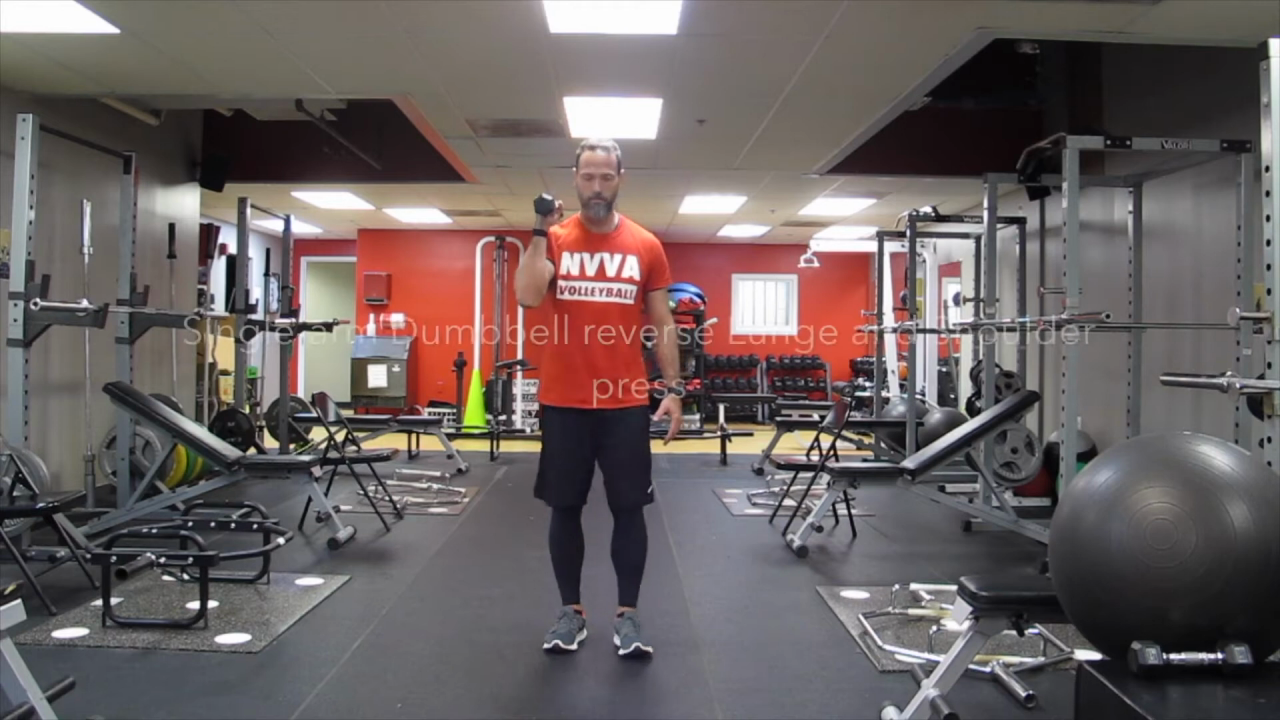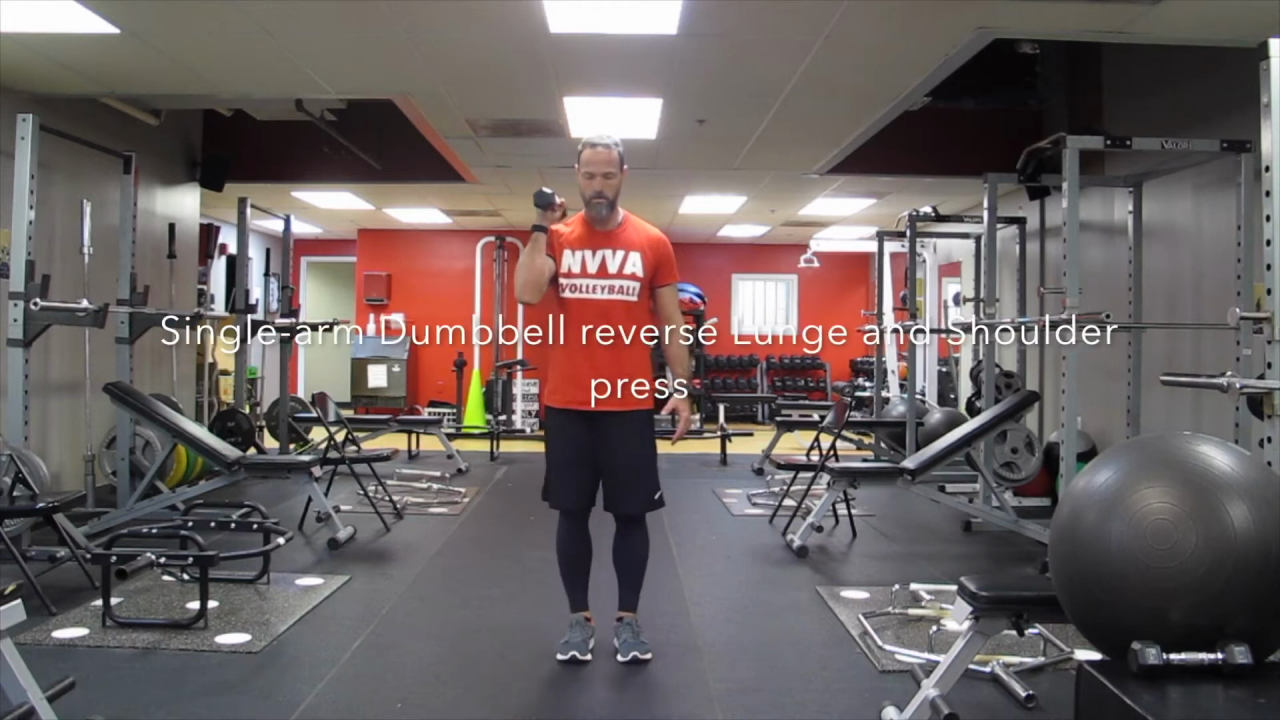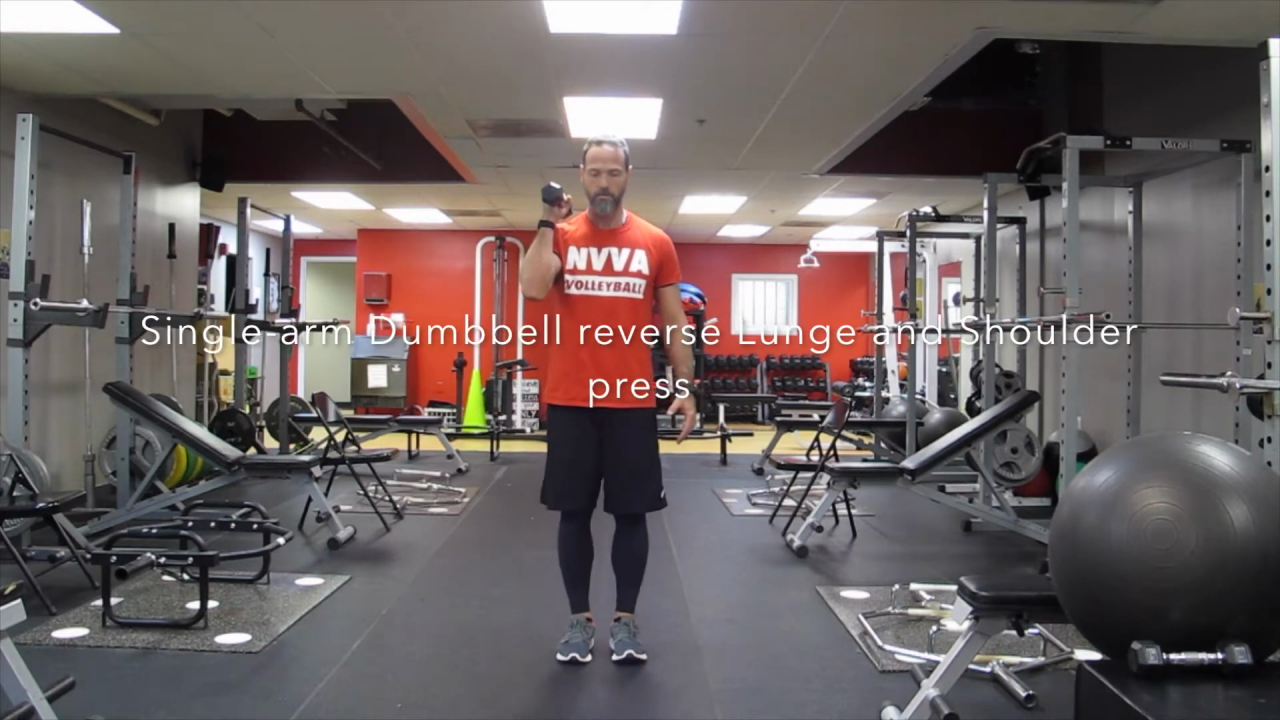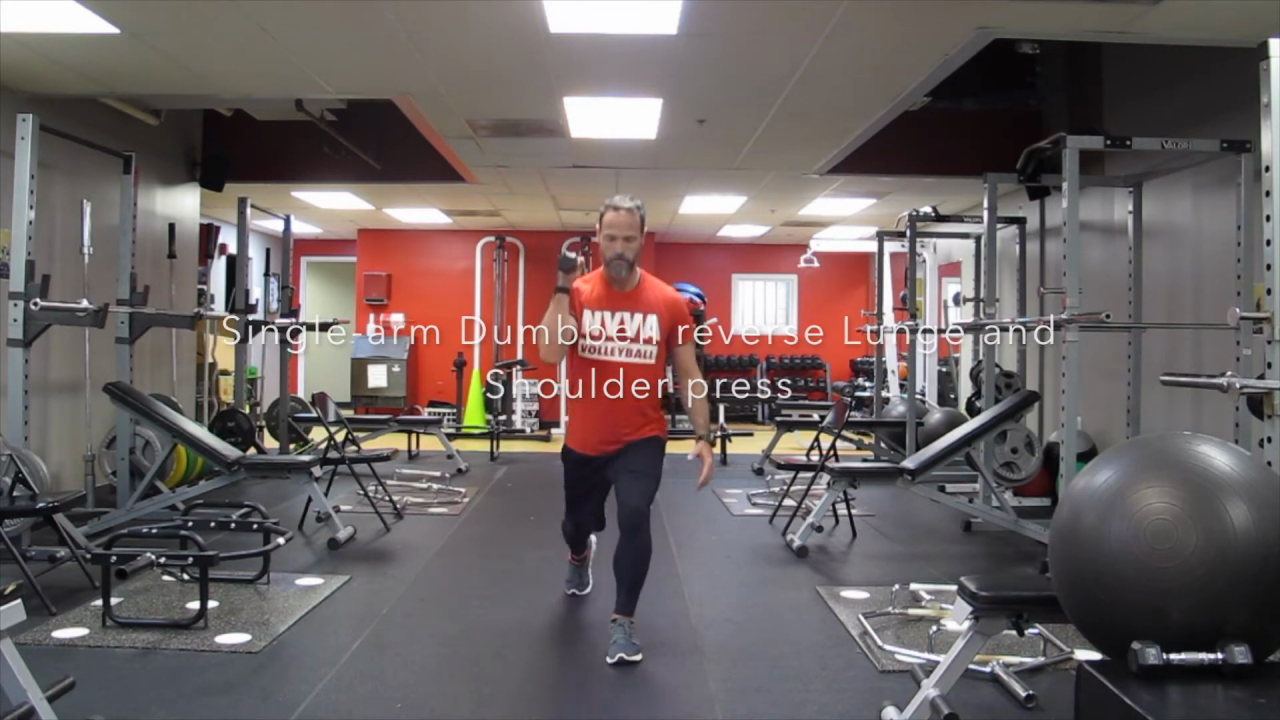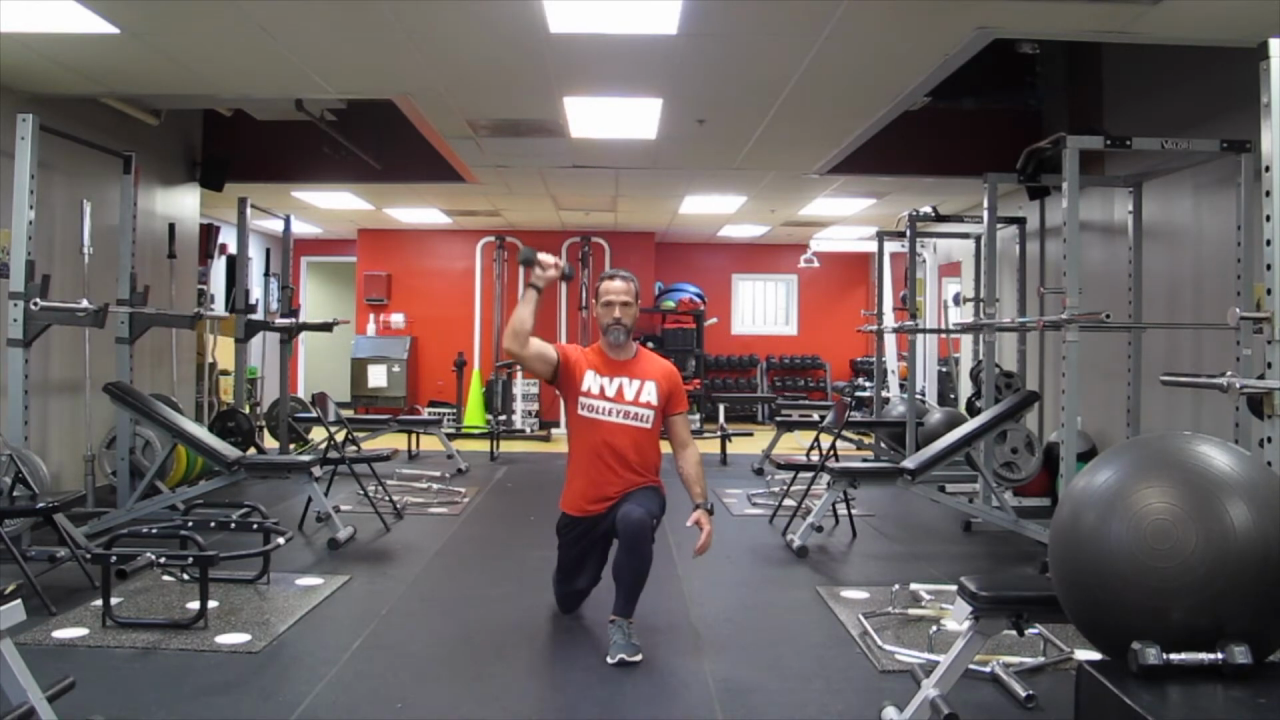
dt=1s
person 1, frame 1
left shoulder: (646, 247)
right shoulder: (553, 239)
left elbow: (662, 324)
right elbow: (528, 296)
left wrist: (673, 389)
right wrist: (542, 230)
left hip: (626, 401)
right hip: (564, 400)
left knee: (629, 507)
right knee: (565, 507)
left ankle: (627, 614)
right ankle: (571, 611)
person 1, frame 2
left shoulder: (652, 243)
right shoulder: (556, 238)
left elbow: (672, 322)
right elbow: (527, 294)
left wrist: (682, 389)
right wrist: (542, 227)
left hip: (630, 403)
right hip: (568, 403)
left knee: (631, 513)
right knee: (571, 512)
left ankle: (628, 619)
right ankle: (580, 618)
person 1, frame 3
left shoulder: (655, 243)
right shoulder: (559, 235)
left elbow: (674, 322)
right elbow: (533, 289)
left wrist: (685, 388)
right wrist: (549, 223)
left hip: (633, 401)
right hip: (570, 400)
left knee: (631, 512)
right knee: (573, 512)
left ankle: (625, 620)
right ankle: (580, 619)
person 1, frame 4
left shoulder: (668, 301)
right shoulder: (577, 293)
left elbow: (689, 374)
right elbow: (549, 352)
left wrist: (703, 436)
right wrist: (563, 288)
left hip: (641, 438)
right hip: (585, 441)
left knee: (634, 516)
right knee: (578, 524)
left ankle: (623, 621)
right ankle: (581, 555)
person 1, frame 5
left shoulder: (664, 373)
right shoulder: (573, 361)
left elbow: (684, 447)
right elbow: (514, 347)
left wrist: (701, 505)
right wrist: (535, 285)
left hip: (640, 492)
right hip: (582, 504)
left knee: (634, 523)
right knee: (567, 601)
left ankle: (621, 623)
right ankle: (590, 570)
